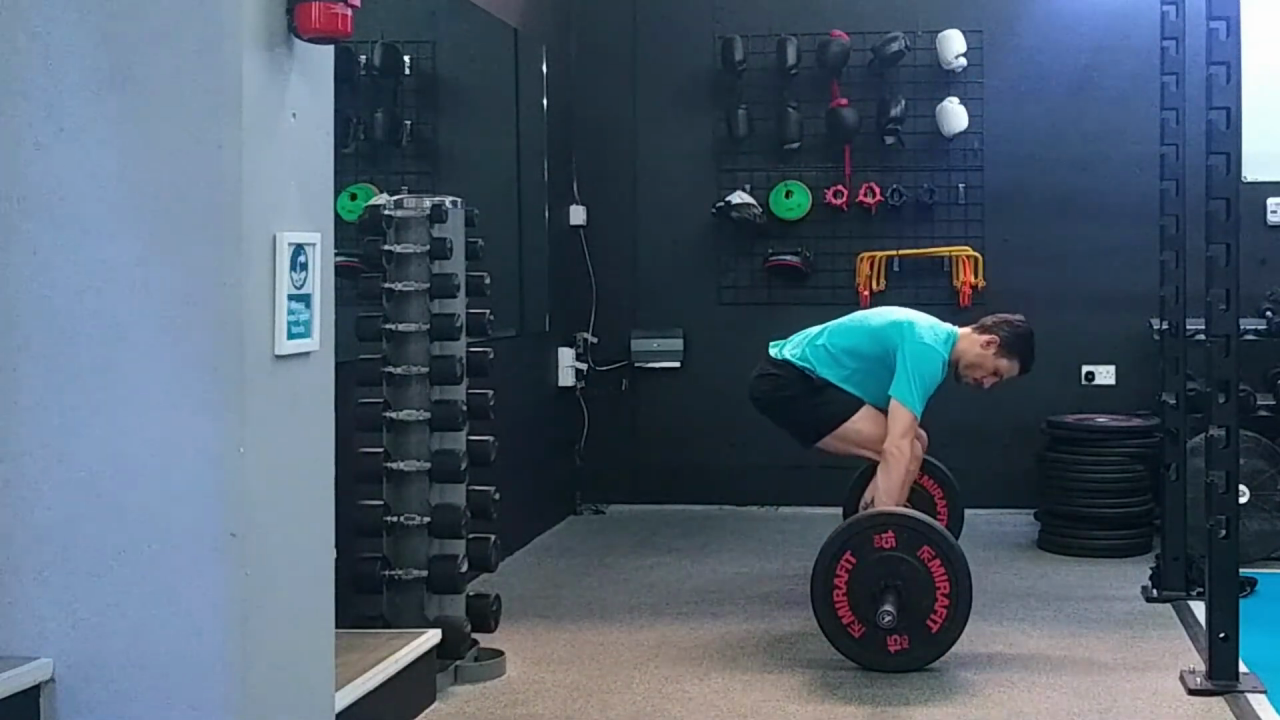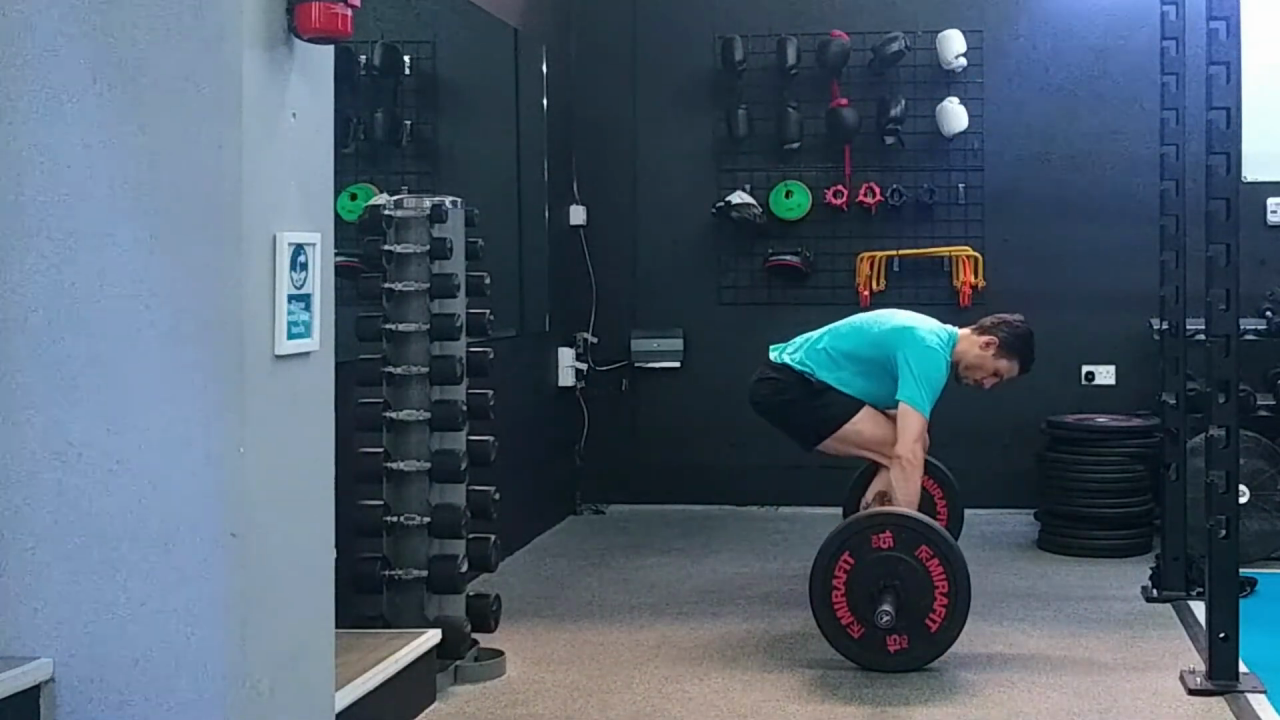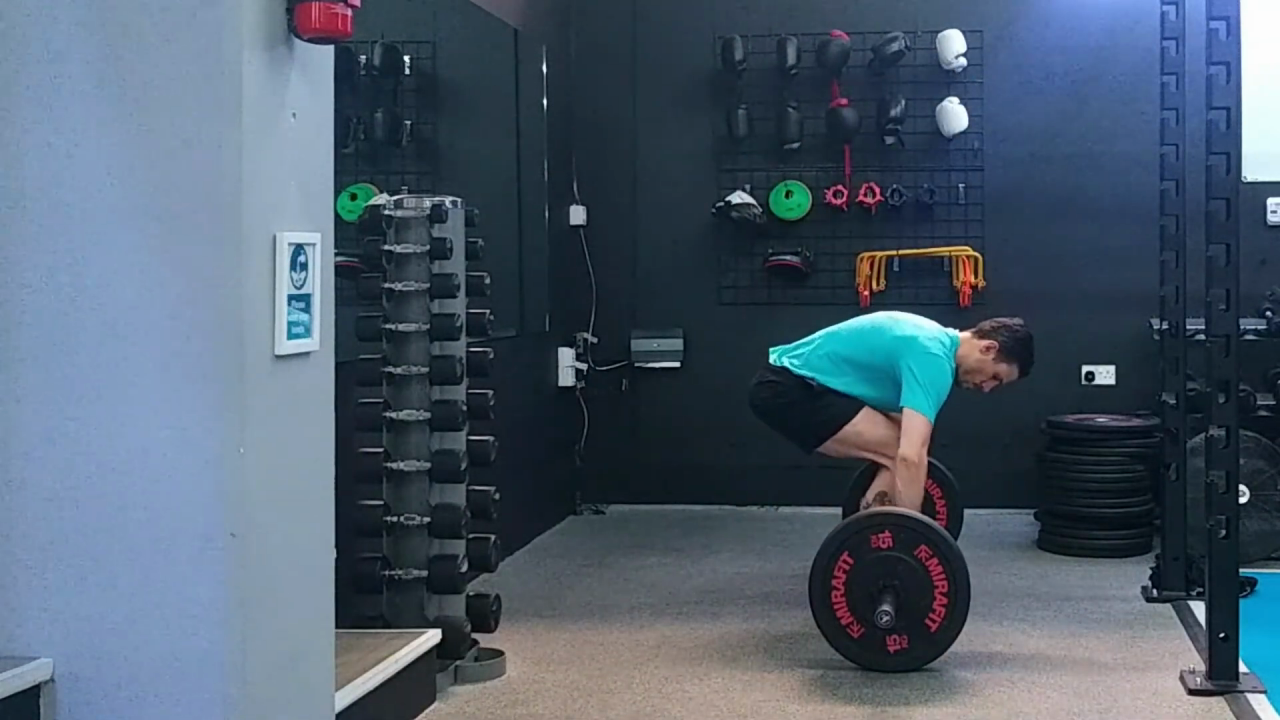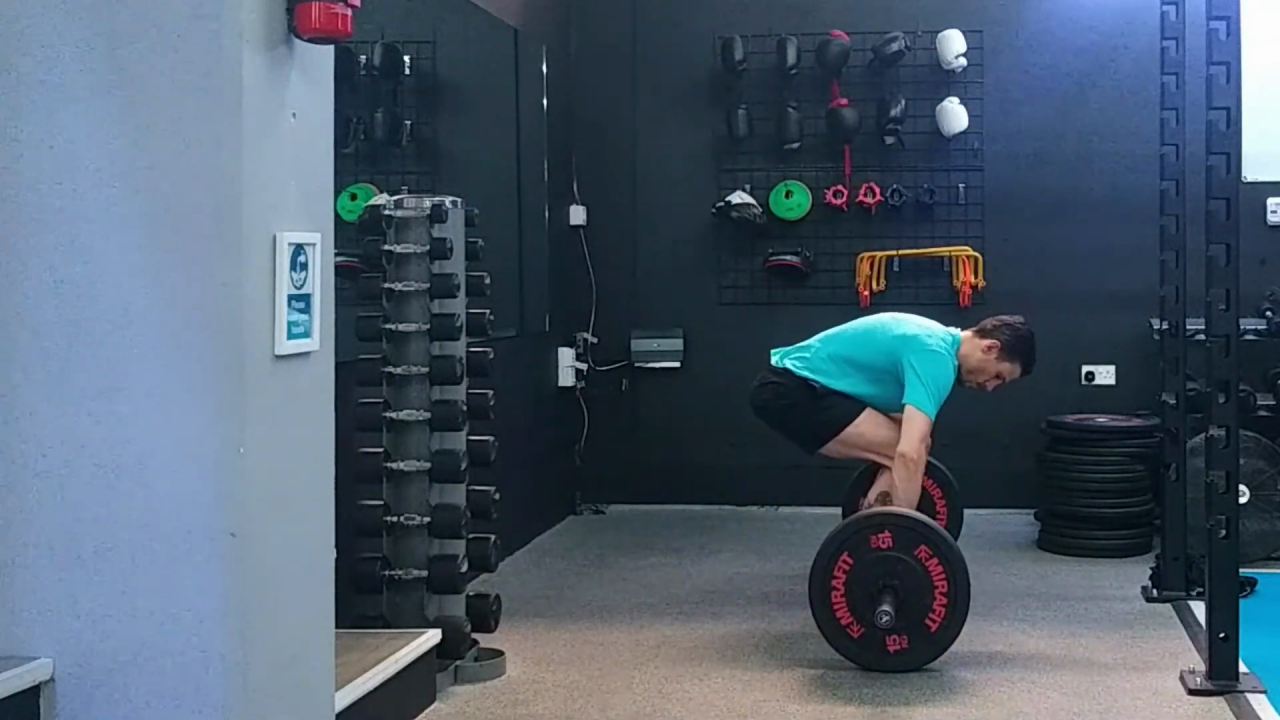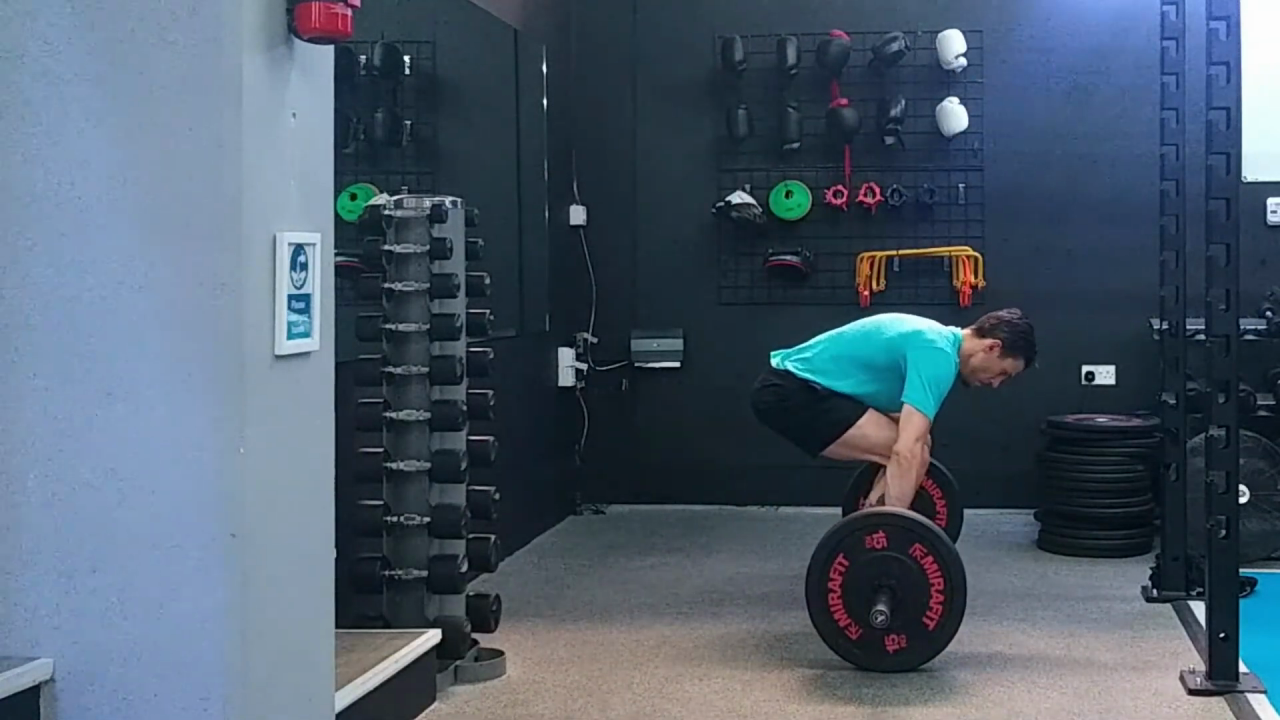
dt=0.2s
person 1, frame 1
left shoulder: (934, 342)
right shoulder: (928, 350)
left elbow: (902, 441)
right elbow: (895, 447)
left hip: (799, 377)
right hip: (785, 380)
left knee: (914, 444)
right knee: (907, 451)
person 1, frame 2
left shoulder: (934, 340)
right shoulder: (930, 353)
left elbow: (906, 445)
right elbow: (905, 454)
left hip: (796, 379)
right hip: (786, 383)
left knee: (914, 443)
right knee: (910, 447)
person 1, frame 3
left shoulder: (934, 342)
right shoulder: (933, 359)
left elbow: (906, 447)
right elbow: (910, 457)
left hip: (795, 382)
right hip: (786, 387)
left knee: (898, 450)
right knee: (899, 454)
person 1, frame 4
left shoulder: (936, 341)
right shoulder: (936, 358)
left elbow: (907, 444)
right elbow: (909, 454)
left hip: (797, 383)
right hip: (787, 389)
left knee: (906, 444)
right knee: (908, 449)
person 1, frame 5
left shoulder: (935, 341)
right shoulder: (938, 355)
left elbow: (906, 442)
right elbow: (904, 452)
left hip: (796, 385)
right hip: (788, 391)
left knee: (916, 445)
right knee: (914, 452)
